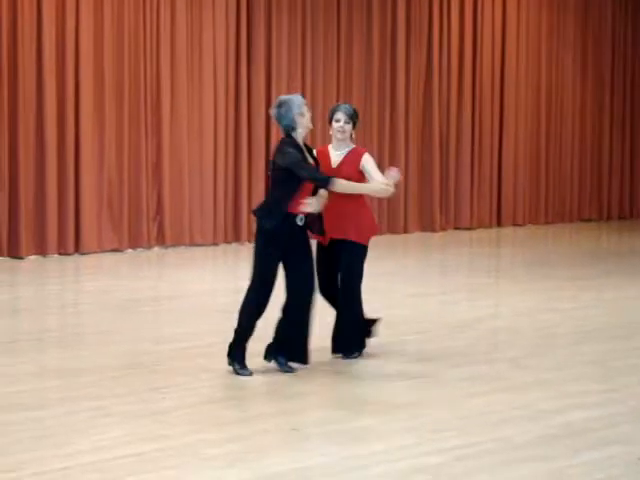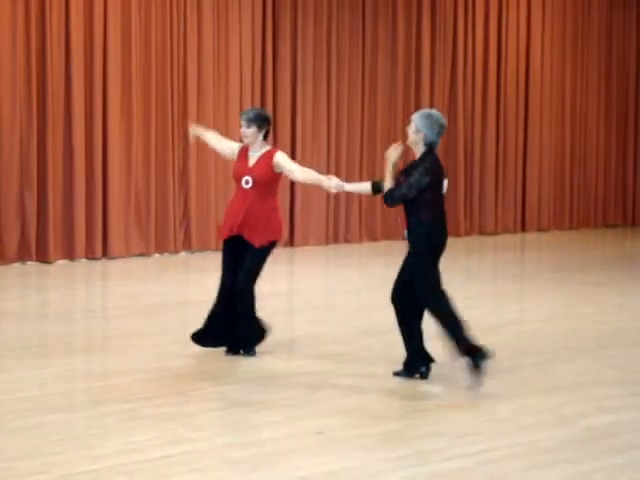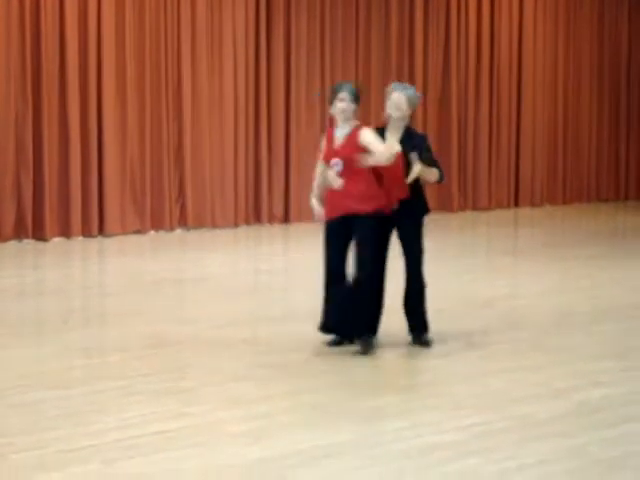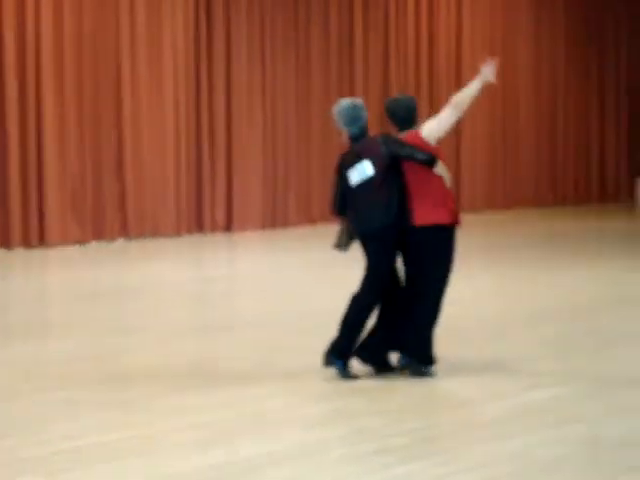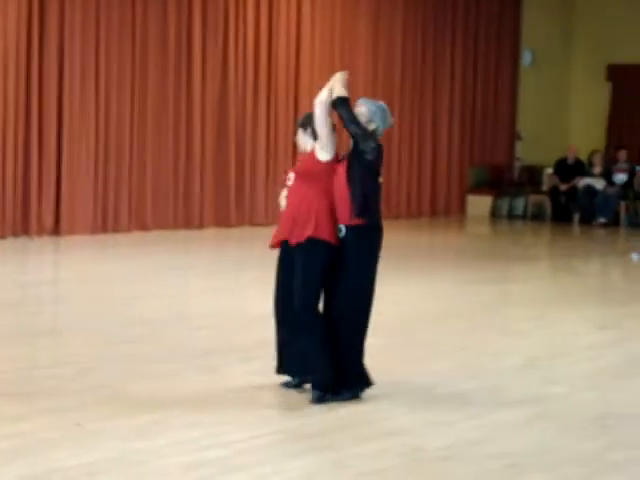
dt=1s
person 1, frame 1
left shoulder: (302, 149)
right shoulder: (287, 151)
left elbow: (320, 186)
right elbow: (322, 181)
left wrist: (314, 202)
right wrist: (370, 188)
left hip: (294, 226)
right hip: (274, 226)
left knee: (303, 288)
right knee: (261, 289)
left ankle: (282, 351)
right ankle: (237, 354)
person 1, frame 2
left shoulder: (426, 167)
right shoulder: (422, 164)
left elbow: (392, 198)
right elbow: (382, 187)
left wrist: (389, 165)
right wrist: (346, 186)
left hip: (425, 241)
right hip: (425, 240)
left knee: (432, 298)
right knee: (403, 297)
left ankle: (472, 353)
right ankle: (416, 361)
person 1, frame 3
left shoulder: (417, 140)
left elbow: (436, 175)
left wrist: (421, 169)
left hip: (409, 211)
left knee: (414, 268)
left ankle: (418, 329)
right ankle: (368, 328)
person 1, frame 4
left shoulder: (344, 160)
right shoulder: (383, 144)
left elbow: (339, 207)
right elbow: (423, 157)
right wrist: (442, 172)
left hip: (367, 228)
right hip: (385, 227)
left knee: (385, 285)
right knee: (373, 288)
right ankle: (338, 353)
person 1, frame 5
left shoulder: (369, 148)
right shoulder: (354, 154)
left elbow: (342, 107)
left wrist: (339, 82)
left hip: (362, 236)
right hip: (347, 236)
left knee: (352, 306)
right knee: (335, 304)
left ankle: (352, 380)
right ankle: (338, 375)
person 2, frame 1
left shoulder: (361, 157)
right shoulder: (317, 154)
left wrist: (389, 182)
left hip: (354, 228)
right hip: (328, 228)
left knee: (349, 287)
right knee: (327, 286)
left ankle: (352, 343)
right ankle: (357, 327)
person 2, frame 2
left shoulder: (276, 157)
right shoulder: (238, 151)
left elbow: (300, 173)
right elbow: (216, 139)
left wrist: (326, 180)
right wrist: (198, 131)
left hip: (263, 229)
right hip: (235, 225)
left knee: (243, 285)
right knee: (229, 284)
left ankle: (247, 339)
right ankle: (232, 339)
person 2, frame 3
left shoulder: (364, 134)
right shoulder: (327, 137)
left elbow: (386, 154)
left wrist: (389, 151)
right wrist: (315, 197)
left hip: (366, 209)
right hip: (337, 210)
left knee: (367, 268)
right knee: (334, 269)
left ankle: (361, 331)
right ankle: (344, 329)
person 2, frame 4
right shoulder: (423, 136)
right elbow: (455, 108)
right wrist: (480, 79)
left hip: (410, 223)
right hip: (436, 221)
left knee: (416, 288)
right knee: (431, 290)
left ankle: (394, 348)
right ankle: (416, 356)
person 2, frame 5
left shoulder: (324, 153)
right shoulder: (309, 163)
left elbow: (320, 110)
left wrist: (330, 91)
left hip: (313, 237)
right hip: (295, 237)
left knee: (304, 306)
right knee: (288, 304)
left ankle: (322, 379)
right ankle: (303, 370)
